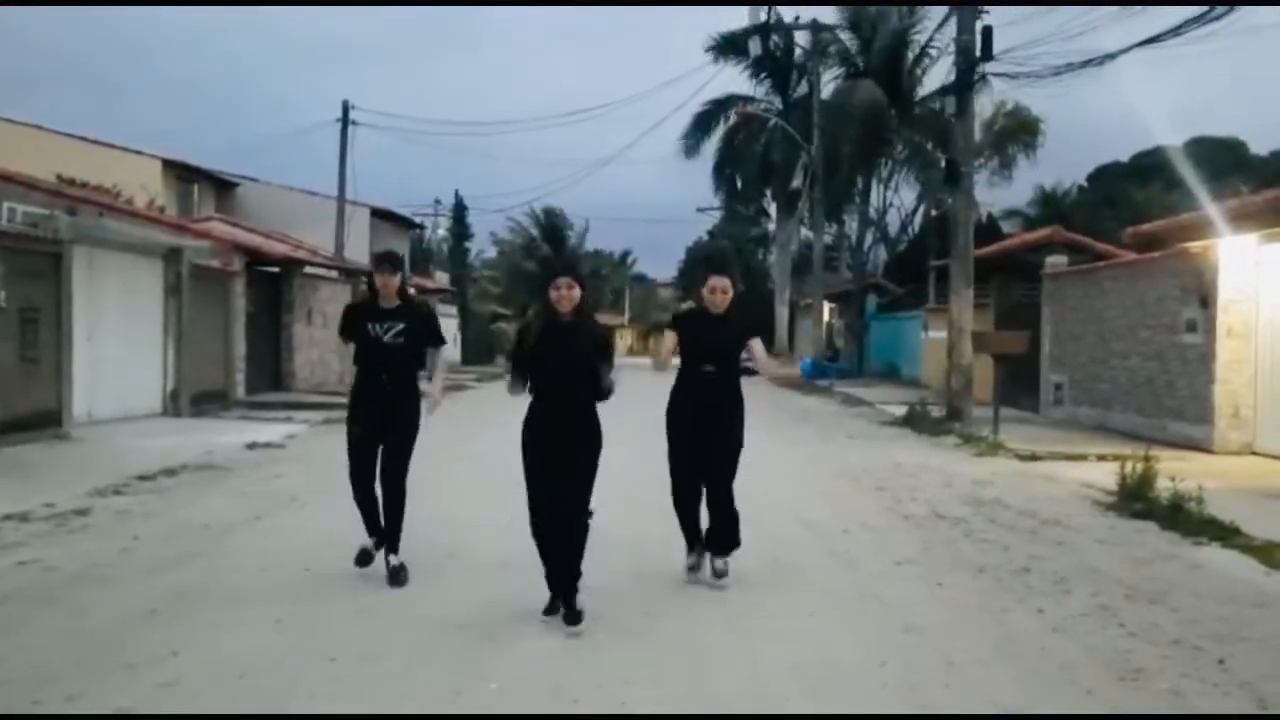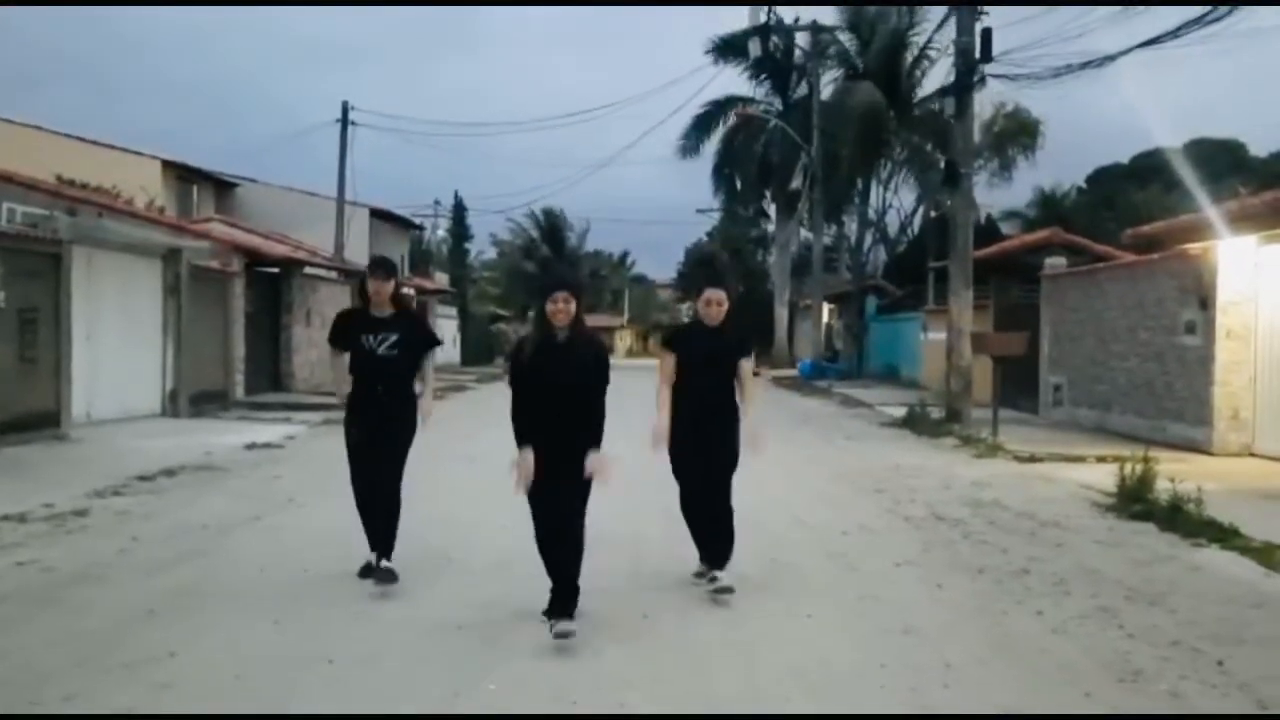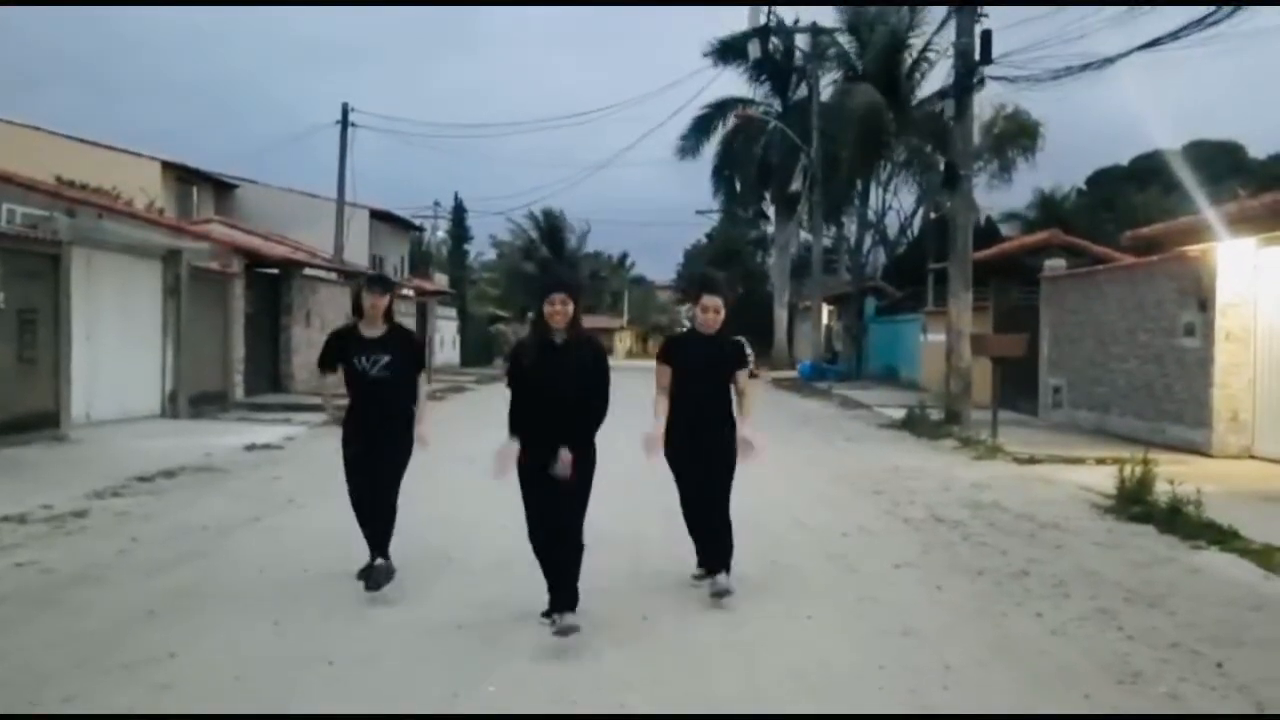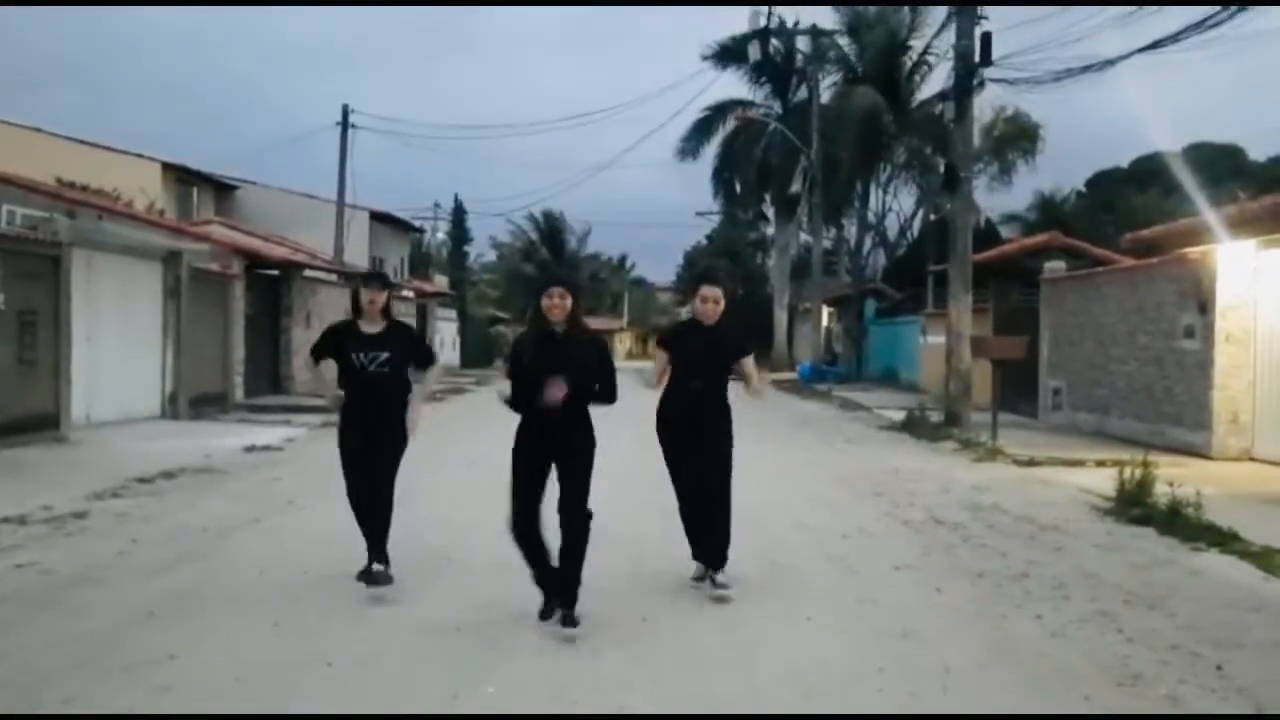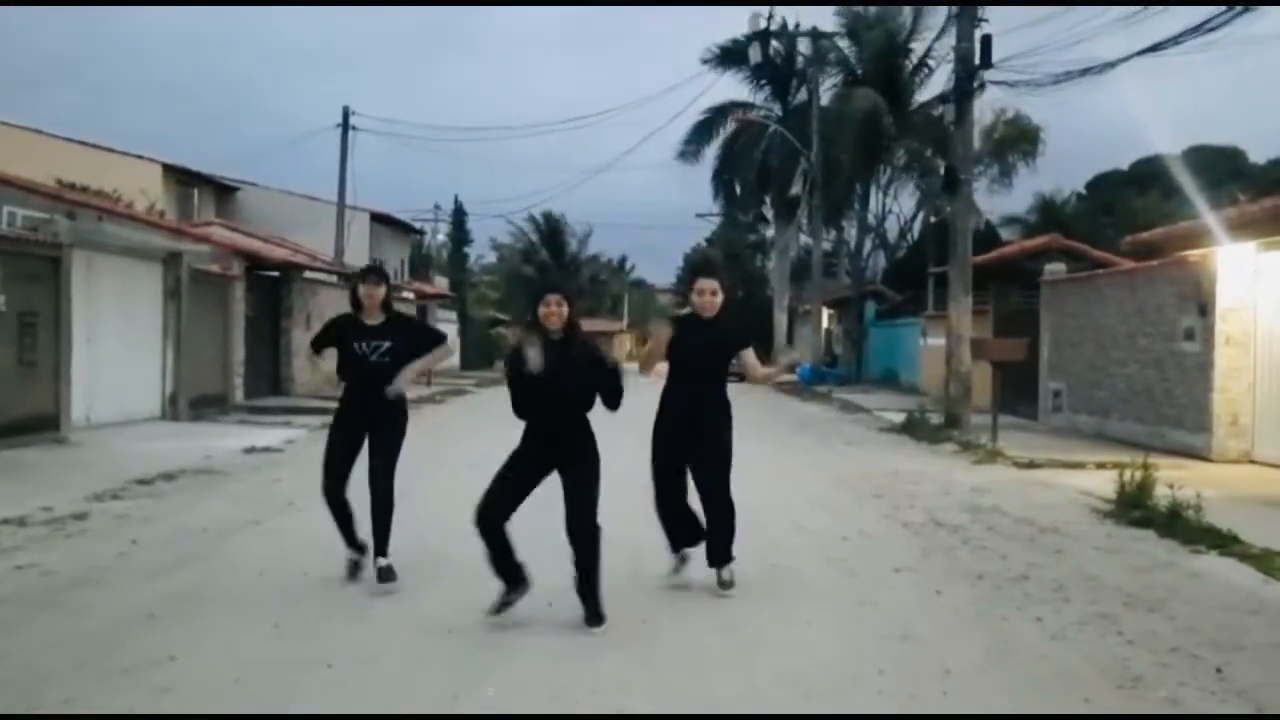
dt=0.1s
person 1, frame 1
left shoulder: (596, 334)
right shoulder: (531, 332)
left elbow: (602, 390)
right elbow: (519, 380)
left wrist: (606, 380)
right wrist: (516, 380)
left hip: (580, 431)
right hip: (540, 428)
left knee: (574, 513)
right knee: (542, 517)
left ankle: (570, 597)
right ankle: (558, 590)
person 1, frame 2
left shoulder: (592, 348)
right shoulder: (527, 347)
left elbow: (595, 405)
right elbow: (520, 405)
left wrist: (594, 450)
right wrist: (524, 449)
left hip: (578, 443)
right hip: (538, 442)
left knee: (570, 520)
right knee: (546, 525)
left ankle: (564, 605)
right ankle: (562, 596)
person 1, frame 3
left shoulder: (591, 349)
right shoulder: (525, 349)
left elbow: (599, 406)
right elbow: (518, 405)
left wrist: (572, 448)
right wrist: (514, 441)
left hip: (576, 444)
right hip: (534, 444)
left knee: (568, 523)
right knee: (542, 525)
left ankle: (566, 604)
right ankle: (558, 595)
person 1, frame 4
left shoulder: (592, 344)
right shoulder: (525, 344)
left elbow: (608, 395)
right elbow: (518, 398)
left wrist: (569, 393)
right wrist: (539, 398)
left hip: (575, 438)
right hip: (532, 437)
left knee: (574, 517)
right knee: (523, 521)
left ankle: (566, 600)
right ankle: (551, 589)
person 1, frame 5
left shoulder: (586, 350)
right shoulder: (523, 353)
left elbow: (612, 402)
right elbow: (521, 408)
left wrist: (612, 370)
right wrist: (530, 371)
left hip: (577, 450)
right hip: (535, 446)
left knee: (583, 529)
right knee: (488, 514)
left ankle: (591, 602)
right ankle: (514, 580)
person 2, frame 1
left shoulder: (741, 325)
right shoulder: (684, 320)
left elbow: (762, 363)
right elbow: (662, 362)
left wrist: (782, 368)
right wrist: (662, 353)
left hip: (726, 408)
right hip: (686, 405)
left knee: (720, 481)
right knee: (685, 482)
left ankle: (720, 551)
right ankle: (695, 547)
person 2, frame 2
left shoulder: (737, 340)
right shoulder: (679, 336)
left elbow: (745, 385)
right elbow: (667, 383)
left wrist: (747, 422)
right wrist: (662, 420)
left hip: (722, 423)
right hip: (684, 423)
left knee: (717, 491)
right knee: (691, 491)
left ankle: (717, 566)
right ankle: (709, 556)
person 2, frame 3
left shoulder: (734, 349)
right shoulder: (675, 345)
left elbow: (743, 395)
right elbow: (664, 393)
left wrist: (743, 428)
right wrist: (658, 428)
left hip: (720, 431)
right hip: (680, 432)
left knee: (716, 501)
right knee: (692, 499)
left ankle: (719, 570)
right ankle: (709, 561)
person 2, frame 4
left shoulder: (733, 340)
right shoulder: (674, 334)
left elbow: (752, 381)
right elbow: (658, 376)
left wrist: (758, 385)
right wrist: (651, 379)
left hip: (715, 422)
right hip: (676, 421)
left knee: (716, 492)
right knee: (689, 493)
left ankle: (715, 567)
right ankle: (704, 558)
person 2, frame 5
left shoulder: (731, 332)
right shoulder: (674, 325)
left elbow: (756, 373)
right elbow: (645, 367)
left wrist: (780, 369)
right wrist: (656, 342)
left hip: (714, 416)
right hip: (673, 413)
left knee: (715, 489)
right knee: (667, 486)
left ankle: (722, 564)
right ankle: (683, 543)
person 3, frame 1
left shoulder: (419, 314)
right shoulder: (357, 311)
left elbow: (435, 352)
left wrist: (437, 383)
right wrist: (349, 372)
left hip: (404, 402)
right hip: (365, 401)
left knee: (394, 478)
right knee: (360, 477)
left ankle: (394, 553)
right ankle: (374, 537)
person 3, frame 2
left shoulder: (411, 320)
right shoulder: (349, 319)
left elbow: (426, 356)
right elbow: (338, 352)
left wrist: (427, 394)
right wrist: (341, 384)
left hip: (400, 409)
right hip: (361, 409)
left knee: (387, 482)
right knee: (362, 485)
left ankle: (385, 558)
right ankle: (376, 552)
person 3, frame 3
left shoulder: (404, 338)
right shoulder: (343, 338)
left elbow: (419, 379)
right elbow: (326, 372)
left wrist: (421, 420)
right wrist: (331, 403)
left hip: (396, 427)
right hip: (357, 425)
left knee: (384, 492)
right knee: (360, 495)
left ankle: (380, 559)
right ankle: (378, 557)
person 3, frame 4
left shoulder: (404, 335)
right shoulder: (340, 332)
left elbow: (429, 368)
right elbow: (315, 360)
left wrist: (416, 405)
right wrist: (329, 391)
left hip: (392, 422)
right hip: (353, 420)
left knee: (381, 489)
right knee: (357, 493)
left ankle: (378, 561)
right ankle: (377, 556)
person 3, frame 5
left shoulder: (405, 325)
right shoulder: (342, 326)
left elbow: (444, 348)
right elbow: (315, 350)
left wrist: (414, 369)
left hip: (390, 412)
right hip: (352, 408)
left knee: (380, 483)
right knee: (332, 486)
left ankle: (382, 557)
right ankle: (355, 548)
